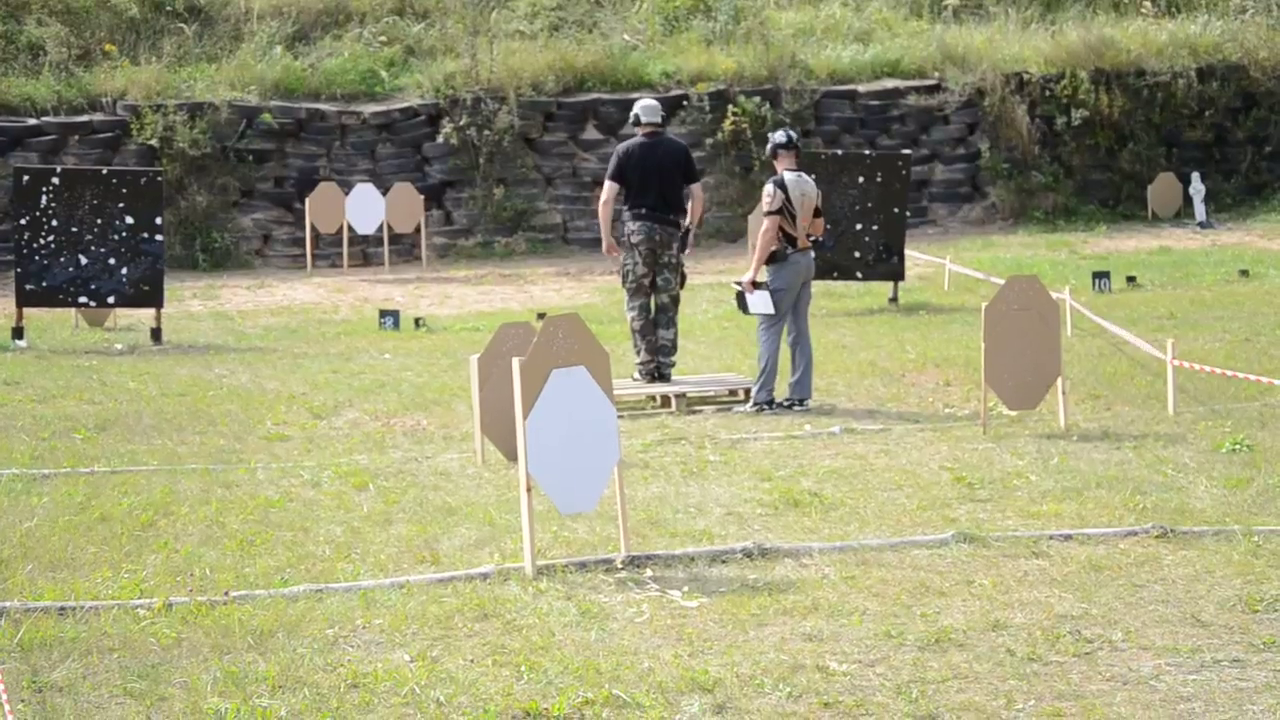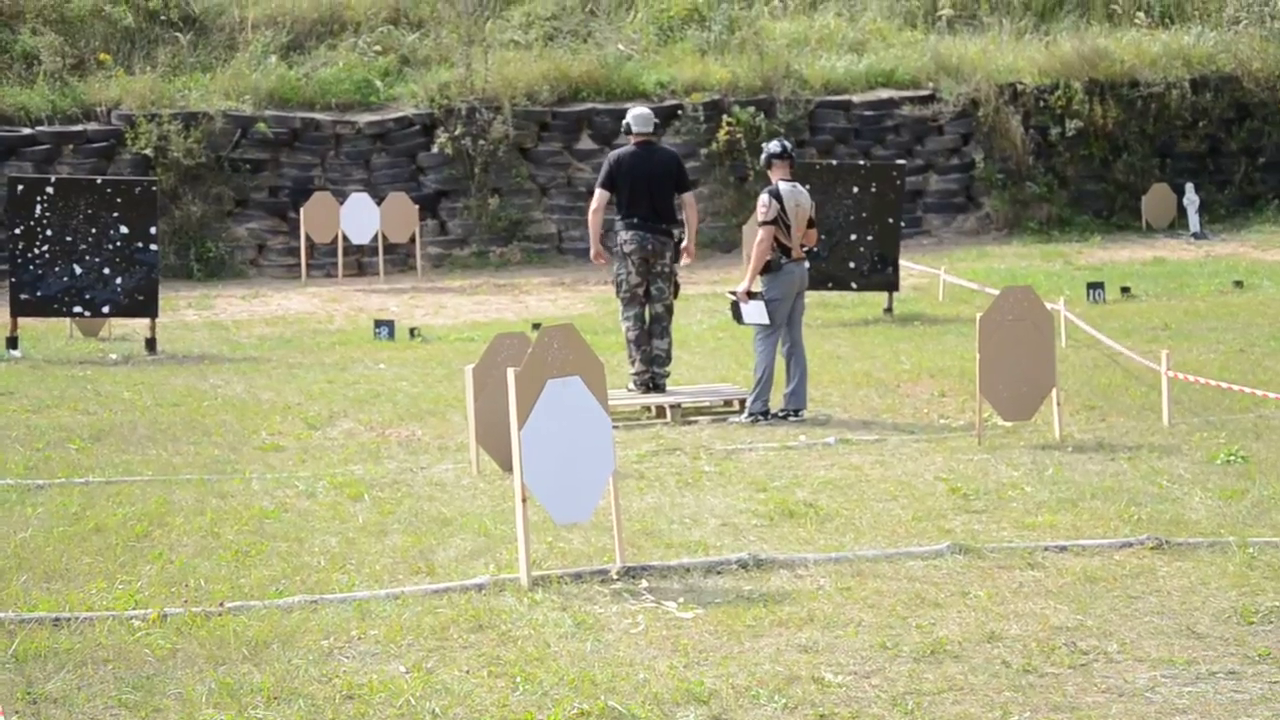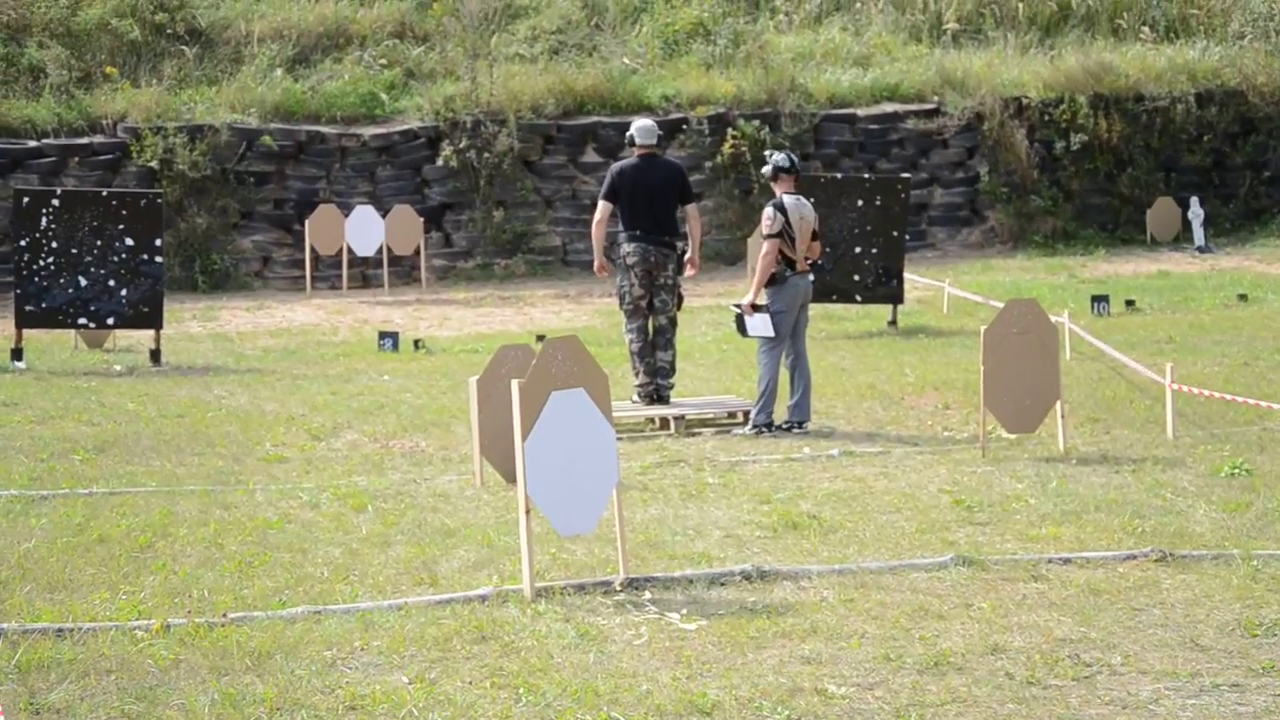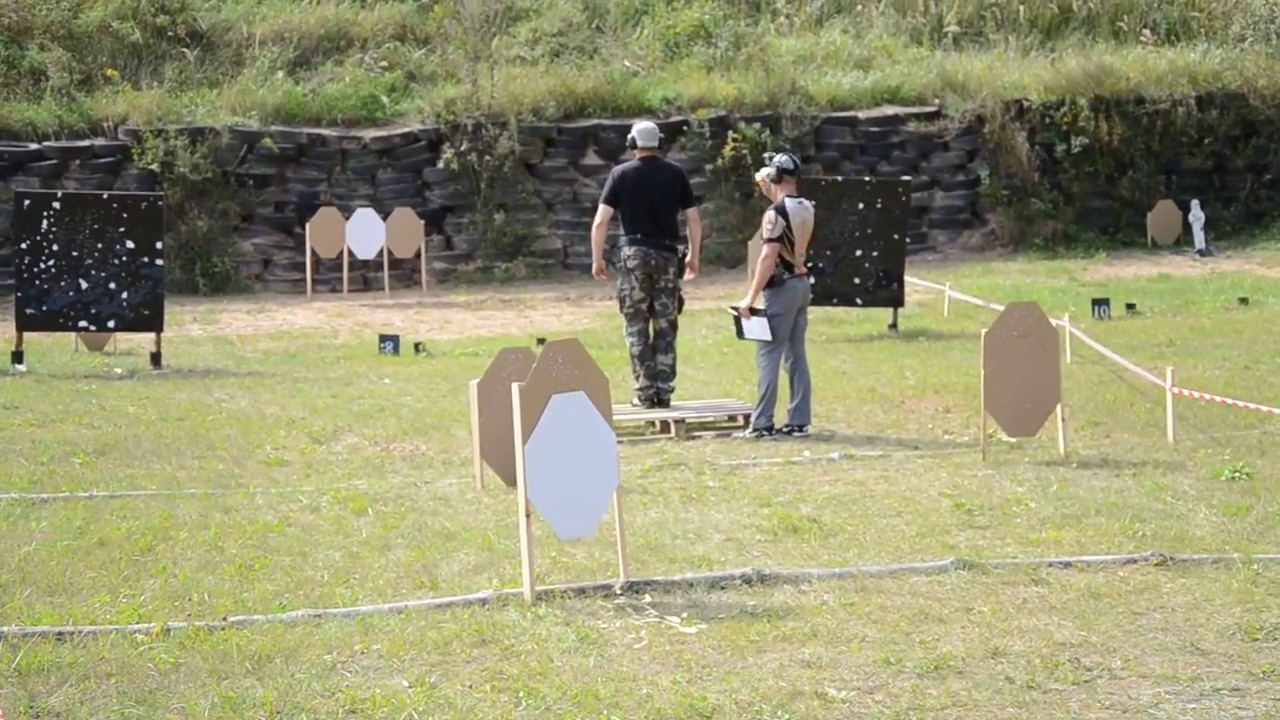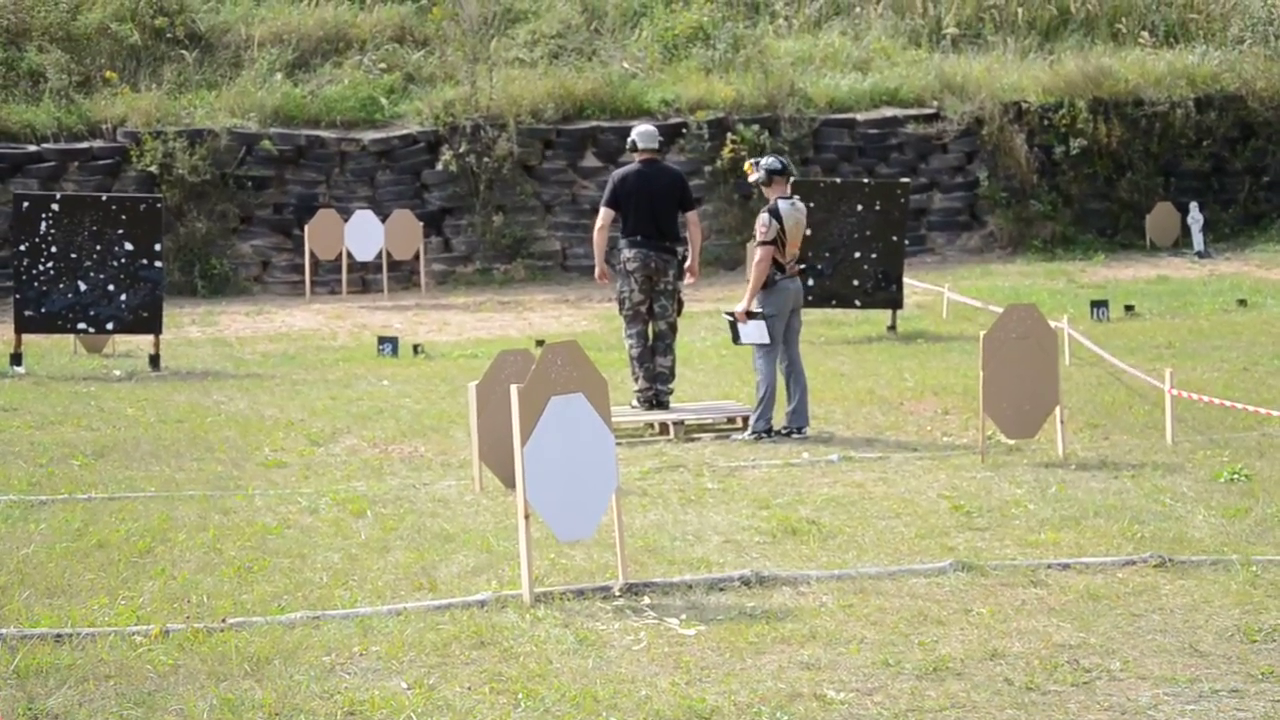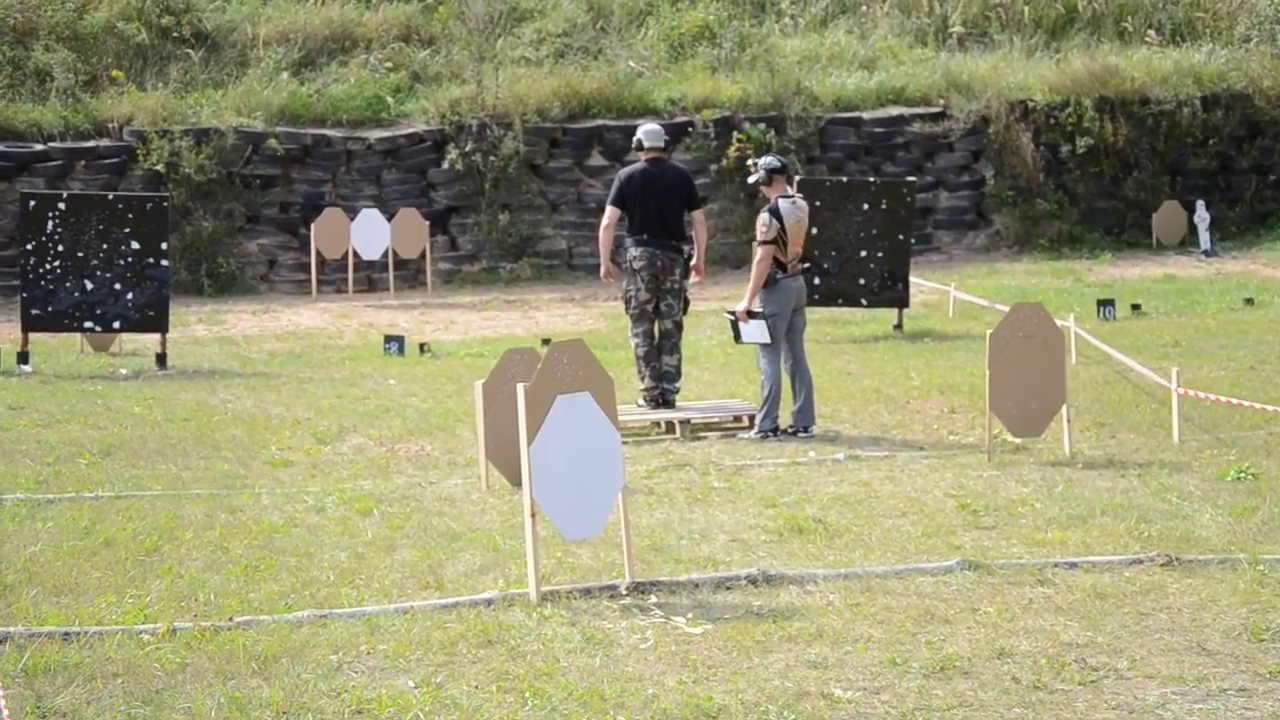
dt=0.5s
person 1, frame 1
left shoulder: (625, 150)
right shoulder: (679, 149)
left elbow: (607, 199)
right elbow: (697, 195)
left wrist: (606, 237)
right wrist: (689, 228)
left hip: (637, 229)
right hip: (670, 229)
left knee: (638, 300)
right knee: (667, 301)
left ankle: (646, 367)
right ankle: (664, 366)
person 1, frame 2
left shoulder: (617, 158)
right shoulder: (671, 158)
left elbow: (597, 206)
right elbow: (689, 203)
left wrist: (594, 243)
right wrist: (690, 240)
left hip: (630, 238)
right hip: (663, 239)
left knee: (633, 310)
right knee: (661, 311)
left ankle: (641, 377)
right ankle: (659, 376)
person 1, frame 3
left shoulder: (619, 171)
right shoulder: (674, 170)
left elbow: (600, 218)
right elbow: (693, 215)
left wrist: (598, 255)
right wrist: (694, 251)
left hip: (633, 250)
right hip: (666, 251)
left knee: (636, 322)
right knee: (665, 322)
left ankle: (645, 388)
right ankle: (663, 388)
person 1, frame 4
left shoulder: (621, 174)
right shoulder: (676, 174)
left elbow: (600, 221)
right elbow: (694, 219)
left wrist: (597, 258)
right wrist: (693, 255)
left hip: (634, 254)
right hip: (667, 254)
left knee: (637, 326)
right knee: (666, 326)
left ankle: (645, 392)
right ankle: (664, 391)
person 1, frame 5
left shoulder: (621, 177)
right shoulder: (675, 177)
left elbow: (602, 224)
right elbow: (693, 222)
left wrist: (599, 262)
right wrist: (693, 259)
left hip: (633, 256)
right hip: (667, 257)
left knee: (636, 328)
right knee: (665, 328)
left ankle: (644, 394)
right ankle: (662, 393)
person 1, frame 6
left shoulder: (627, 176)
right shoulder: (681, 176)
left elbow: (608, 223)
right elbow: (699, 221)
left wrist: (605, 261)
right wrist: (699, 258)
left hip: (640, 255)
right hip: (673, 255)
left knee: (642, 326)
right knee: (671, 327)
left ankle: (651, 392)
right ankle: (669, 392)
person 2, frame 1
left shoulder: (775, 185)
right shoulder: (810, 185)
left elbow: (769, 230)
right elbow: (818, 228)
left wrist: (753, 270)
left hip: (785, 263)
right hip: (806, 260)
left knee: (770, 328)
right knee: (799, 329)
left ankle: (763, 397)
right ankle: (800, 395)
person 2, frame 2
left shoulder: (770, 195)
right shoulder: (804, 196)
left elbow: (764, 240)
left wrist: (748, 280)
left hip: (779, 273)
right hip: (799, 270)
left knee: (766, 339)
right knee: (793, 339)
left ankle: (758, 407)
right ankle: (795, 405)
person 2, frame 3
left shoulder: (775, 208)
right shoulder: (808, 208)
left elbow: (768, 253)
left wrist: (752, 293)
left hip: (783, 285)
right hip: (803, 282)
left knee: (769, 351)
right knee: (797, 351)
left ankle: (762, 420)
right ankle: (798, 417)
person 2, frame 4
left shoulder: (776, 212)
right shoulder: (806, 208)
left elbow: (768, 257)
left wrist: (751, 296)
right wrist: (771, 194)
left hip: (782, 288)
right hip: (802, 285)
left knee: (769, 355)
right knee: (796, 355)
left ankle: (762, 423)
right ankle: (799, 421)
person 2, frame 5
left shoulder: (769, 214)
right shoulder: (799, 208)
left elbow: (762, 260)
left wrist: (747, 300)
right wrist: (757, 172)
left hip: (774, 289)
right hip: (794, 285)
left knee: (765, 358)
right knee: (791, 357)
left ankle: (760, 426)
right ankle: (797, 423)
person 2, frame 6
left shoulder: (770, 213)
right shoulder: (801, 206)
left elbow: (763, 260)
left wrist: (747, 300)
right wrist: (762, 169)
left hip: (776, 288)
right hip: (797, 283)
left knee: (770, 357)
right knee: (796, 356)
left ankle: (767, 425)
right ankle: (804, 421)
